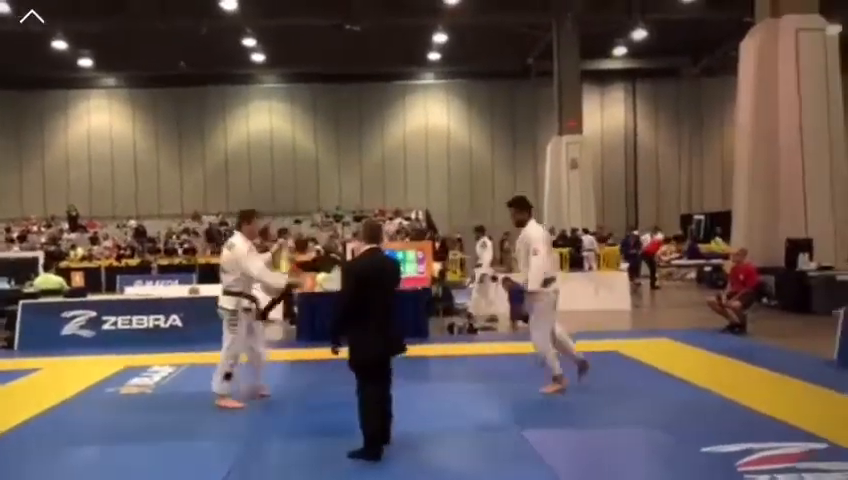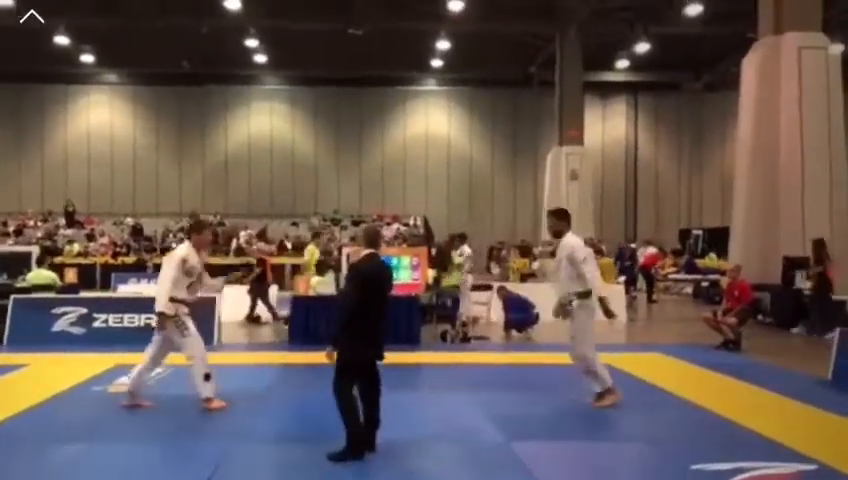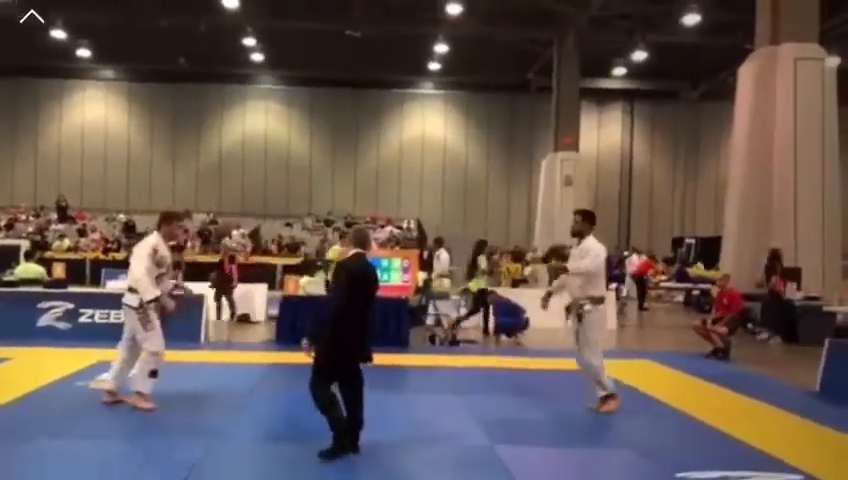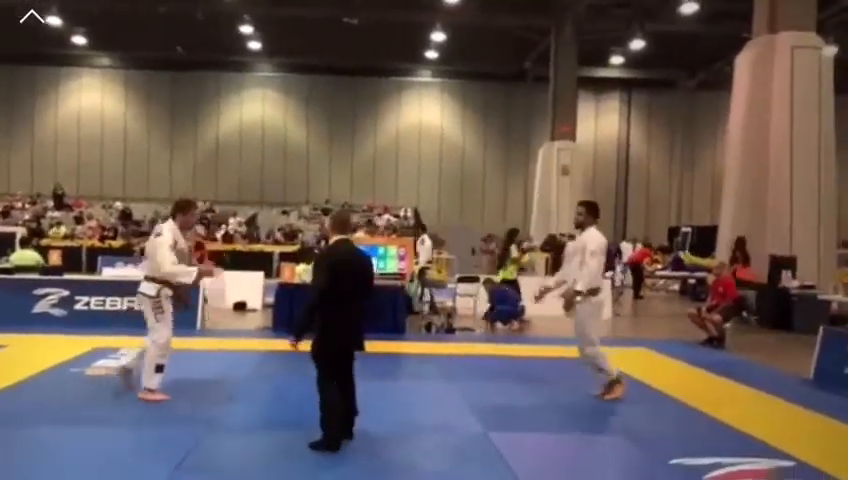
dt=0.4s
person 1, frame 1
left shoulder: (354, 266)
right shoulder: (392, 264)
left elbow: (346, 305)
left wrist: (336, 337)
left hip: (363, 337)
right hip: (386, 335)
left knee: (367, 389)
right knee: (382, 384)
left ankle: (372, 446)
right ankle: (383, 434)
person 1, frame 2
left shoulder: (358, 268)
right shoulder: (385, 270)
left elbow: (350, 308)
left wrist: (335, 342)
left hip: (355, 339)
right hip: (371, 338)
left knee: (343, 387)
right knee: (369, 387)
left ankle: (355, 443)
right ankle: (368, 439)
person 1, frame 3
left shoulder: (346, 266)
right shoulder: (370, 270)
left elbow: (335, 305)
left wrist: (312, 336)
left hip: (338, 337)
right hip: (356, 337)
left knee: (319, 384)
right knee: (351, 386)
left ankle: (343, 437)
right ankle: (351, 439)
person 1, frame 4
left shoulder: (327, 256)
right shoulder: (363, 258)
left elbow: (317, 297)
right elbow: (367, 294)
left wrist: (299, 332)
left hip: (329, 331)
right hip: (351, 330)
left knee: (328, 381)
right knee: (345, 378)
left ankle: (331, 438)
right ankle: (346, 427)
person 2, frame 1
left shoulder: (533, 234)
right shoulder: (527, 232)
left elbow: (539, 265)
left wrist: (531, 291)
right wrist: (517, 283)
left hip: (542, 290)
right hip: (537, 290)
left knee: (540, 337)
right knee: (552, 332)
left ankle: (558, 379)
right ankle: (579, 360)
person 2, frame 2
left shoulder: (573, 245)
right shoulder: (562, 246)
left elbow: (591, 272)
left wrist: (603, 301)
right wrist: (560, 303)
left hip: (582, 304)
right hip: (573, 304)
left knee: (584, 351)
right knee: (581, 351)
left ankle: (609, 391)
right ankle: (602, 390)
person 2, frame 3
left shoulder: (595, 248)
right shoulder: (578, 248)
left elbow: (592, 265)
right elbow: (569, 275)
left wrist: (566, 267)
right wrist: (550, 291)
left hip: (592, 310)
right hip: (580, 309)
left knee: (591, 357)
right knee: (584, 357)
left ankle: (610, 395)
right ankle: (604, 395)
person 2, frame 4
left shoulder: (594, 239)
right shoulder: (582, 239)
left elbow: (591, 268)
right elbow: (571, 270)
left wrist: (575, 291)
right wrist: (549, 287)
left hip: (587, 300)
right hip: (579, 299)
left knee: (589, 346)
right knee: (586, 346)
left ankle: (616, 382)
right ankle: (610, 382)
person 3, frame 1
left shoulder: (241, 243)
right shoulder: (239, 247)
left elbow: (258, 262)
right elbow: (258, 272)
left wrist: (273, 254)
right wrist: (286, 281)
left hip: (242, 301)
right hip: (235, 303)
left knee: (255, 345)
right knee: (233, 348)
left ankle: (255, 386)
right ankle: (221, 394)
person 3, frame 2
left shoulder: (196, 257)
right shoulder: (180, 256)
left elbow: (205, 283)
right elbow: (164, 284)
left wrist: (223, 282)
right wrist: (163, 313)
left hip: (179, 310)
right hip: (173, 311)
left knee: (155, 353)
right knee: (197, 351)
left ankle: (132, 394)
right ankle: (208, 398)
person 3, frame 3
left shoulder: (161, 247)
right shoulder: (149, 245)
right elbow: (139, 276)
left wrist: (174, 287)
right wrist: (159, 298)
left hip: (142, 303)
right hip: (140, 303)
left knee: (129, 349)
right knee: (154, 348)
left ankle: (111, 391)
right ankle: (140, 394)
person 3, frame 4
left shoulder: (174, 233)
right shoulder: (166, 236)
right elbow: (168, 268)
left wrist: (199, 270)
right wrist: (198, 271)
left hip: (160, 291)
right hip: (155, 292)
left knee: (157, 337)
right knee: (161, 339)
left ankle: (130, 368)
right ankle: (149, 388)
